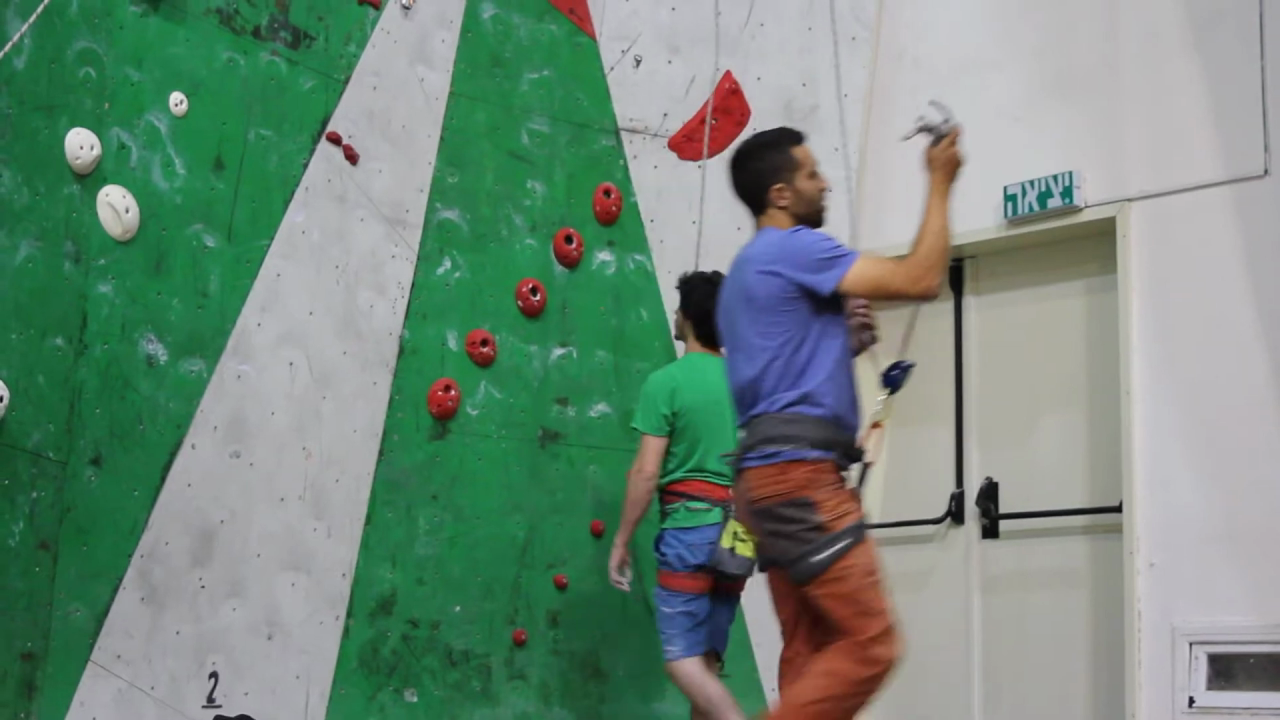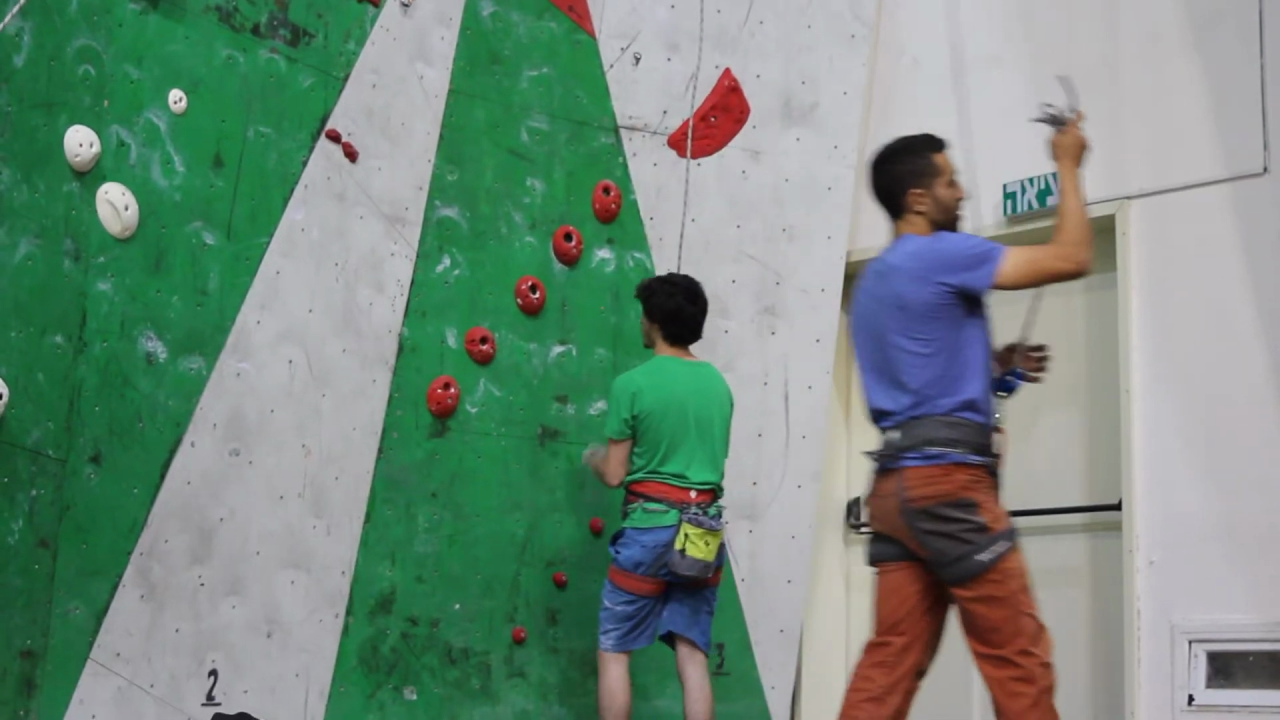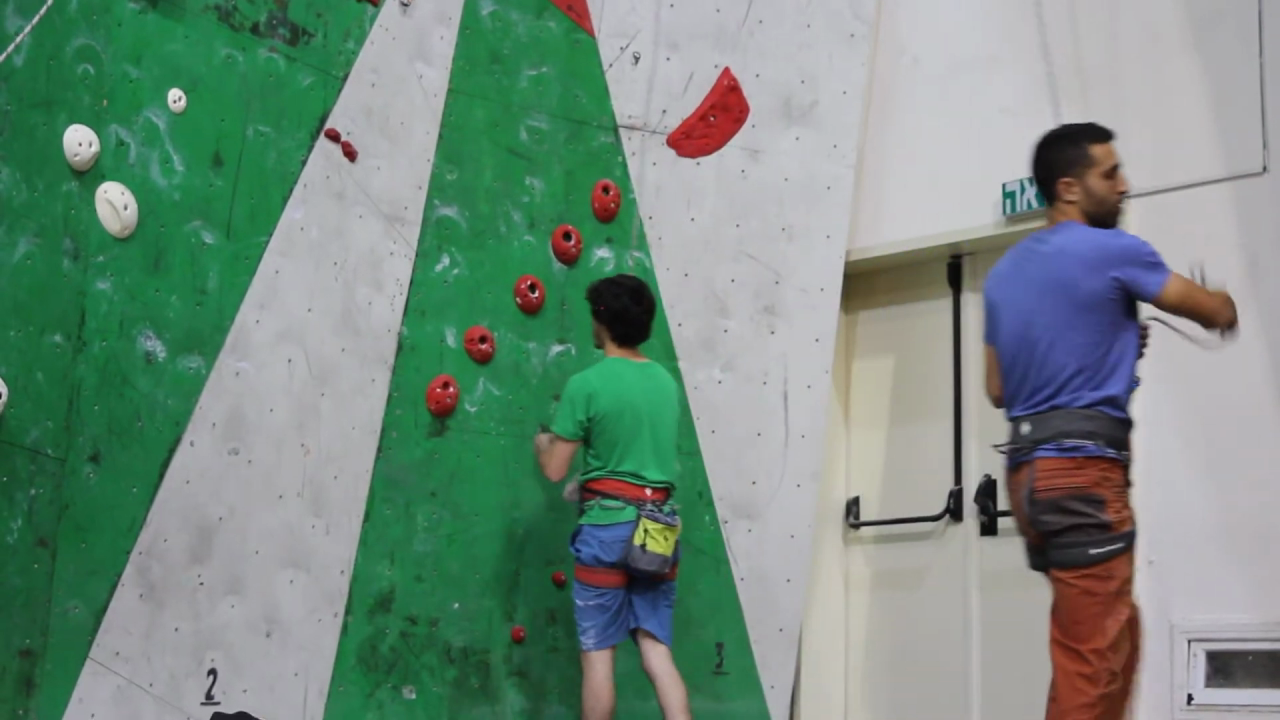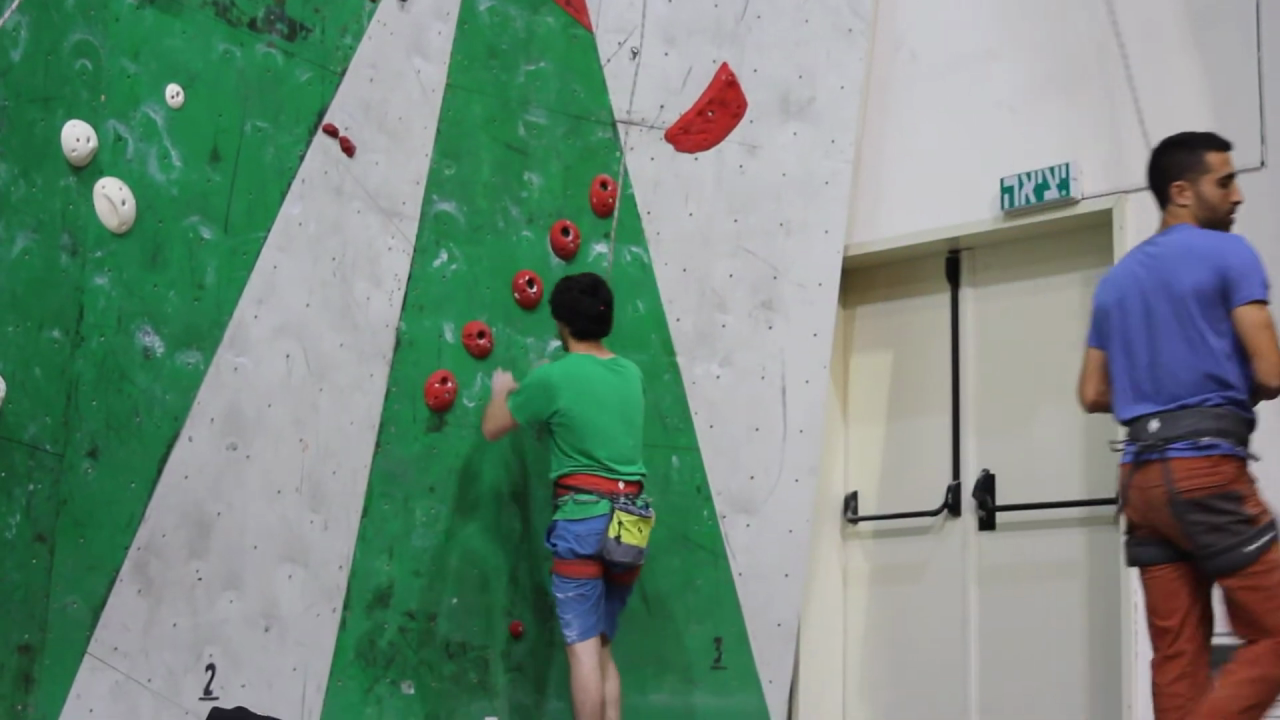
dt=0.4s
person 1, frame 1
left shoulder: (748, 272)
right shoulder: (794, 250)
right elbow: (921, 280)
left wrist: (840, 340)
right wrist: (939, 184)
left hip: (777, 477)
right hip: (800, 476)
left knee: (815, 651)
right knee: (868, 644)
person 1, frame 2
left shoulder: (873, 281)
right shoulder: (941, 256)
right elbow: (1070, 259)
left wrist: (995, 366)
right wrist: (1068, 167)
left hip: (900, 483)
right hip: (948, 480)
left knee: (893, 657)
right knee: (1018, 654)
person 1, frame 3
left shoulder: (1003, 270)
right shoulder: (1110, 252)
right elbow: (1215, 312)
right wrist: (1225, 309)
left hip: (1028, 473)
right hip: (1082, 472)
left knee: (1111, 637)
right knee: (1092, 655)
person 1, frame 4
left shoulder: (1114, 280)
right shoulder: (1227, 254)
left elbow: (1092, 395)
left hip: (1142, 475)
right hip: (1208, 469)
left knee: (1177, 652)
person 2, frame 1
left shoulder: (668, 379)
left elbow: (646, 472)
left wrist: (620, 541)
left hip: (690, 527)
left knee: (682, 661)
right knee: (705, 659)
person 2, frame 2
left shoulder: (632, 384)
right shoulder: (718, 383)
left elbow: (615, 474)
left wrist: (596, 458)
left hip: (650, 530)
right hip: (705, 533)
left knee: (613, 653)
right knee: (692, 658)
person 2, frame 3
left shoulder: (586, 385)
right shoulder: (666, 381)
left elbow: (555, 470)
left wrist: (543, 443)
left hip: (607, 528)
left knee: (597, 655)
right knee: (657, 654)
person 2, frame 4
left shoulder: (551, 378)
right shoulder: (631, 373)
left elbow: (492, 429)
left wrist: (500, 391)
left hip: (581, 520)
left knee: (582, 648)
right knee: (599, 646)
